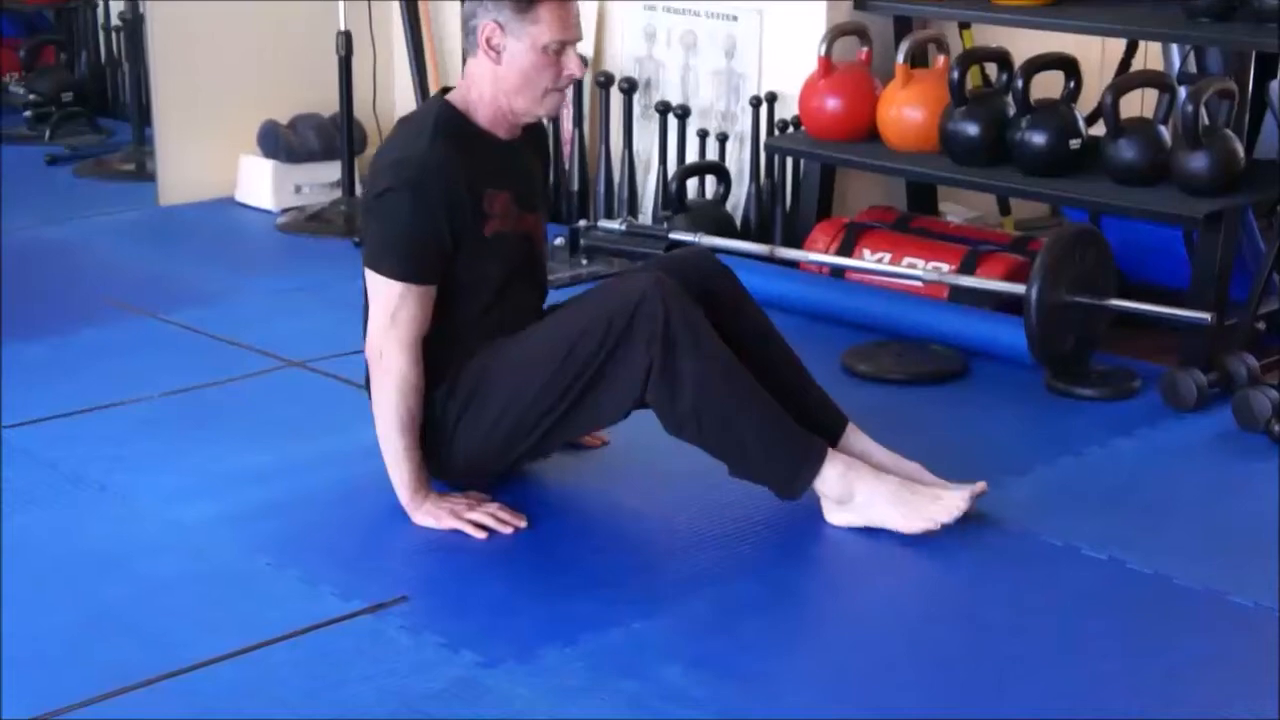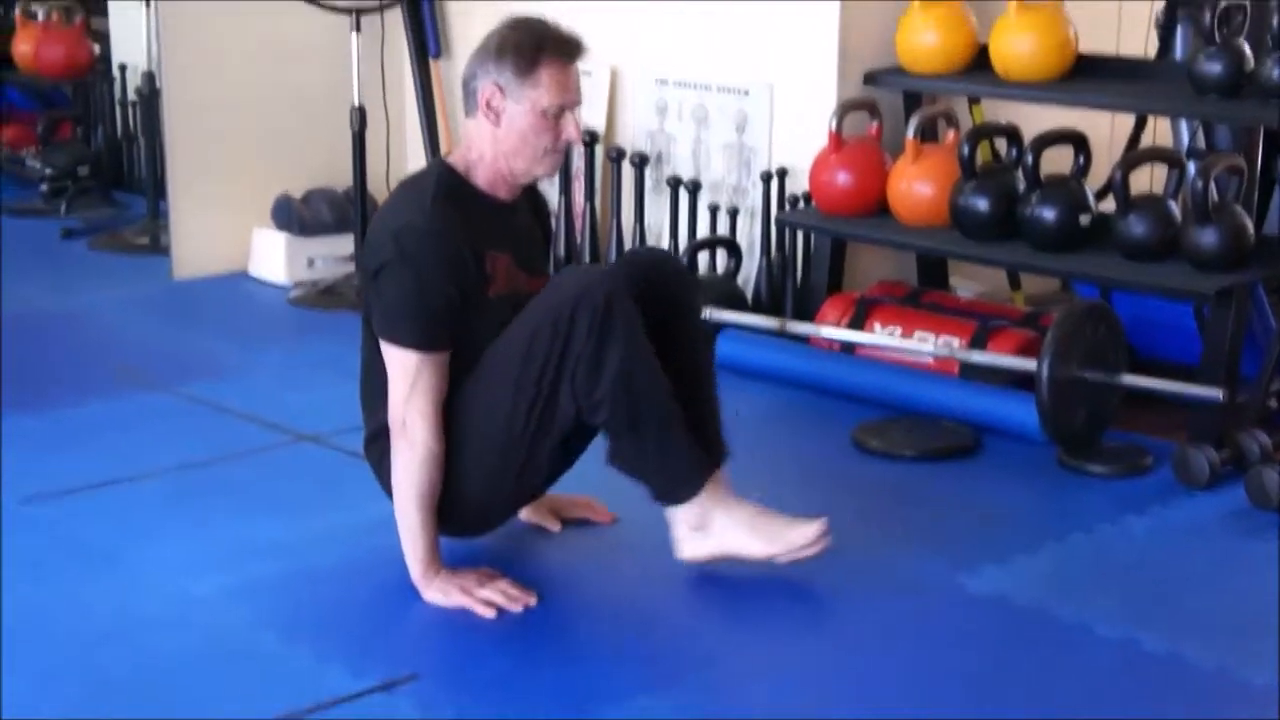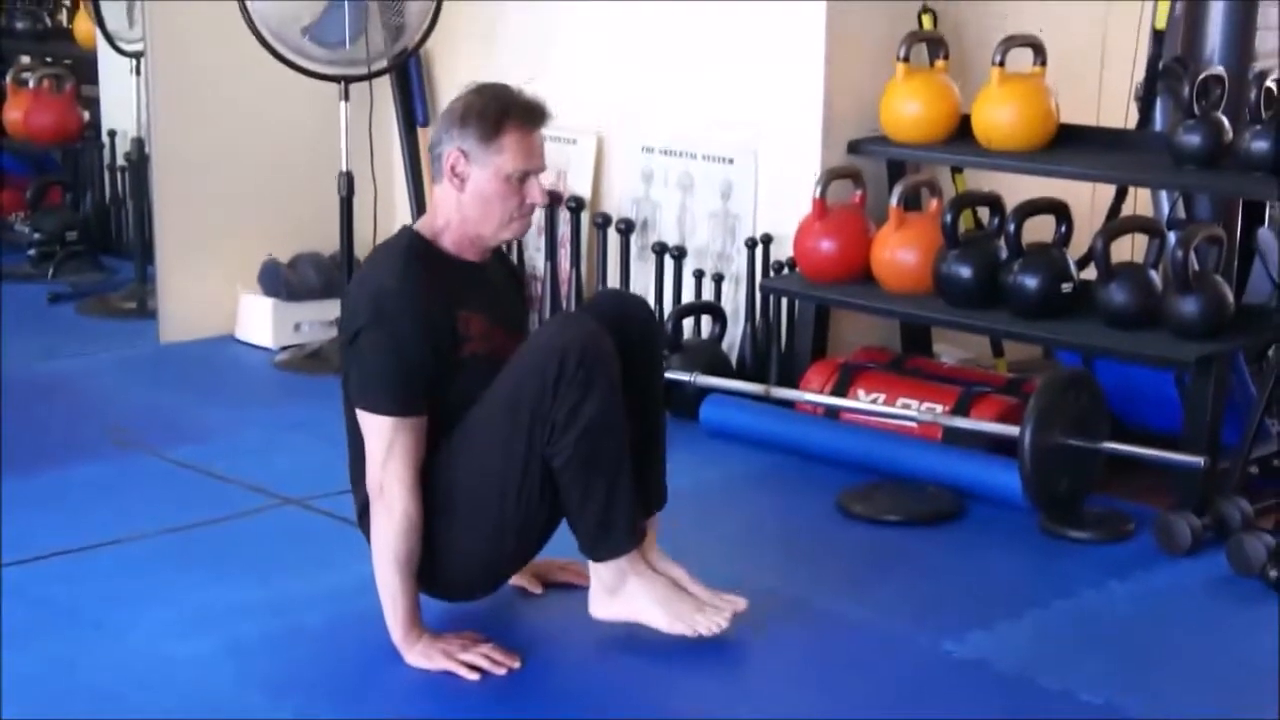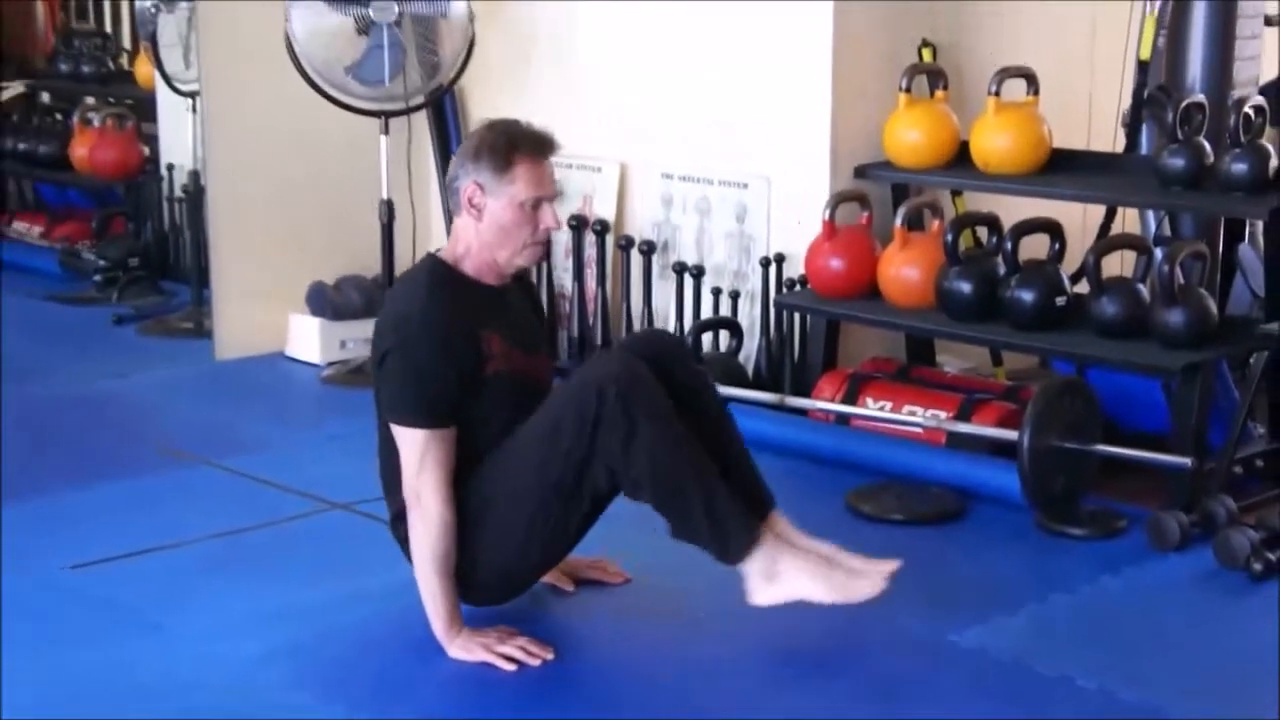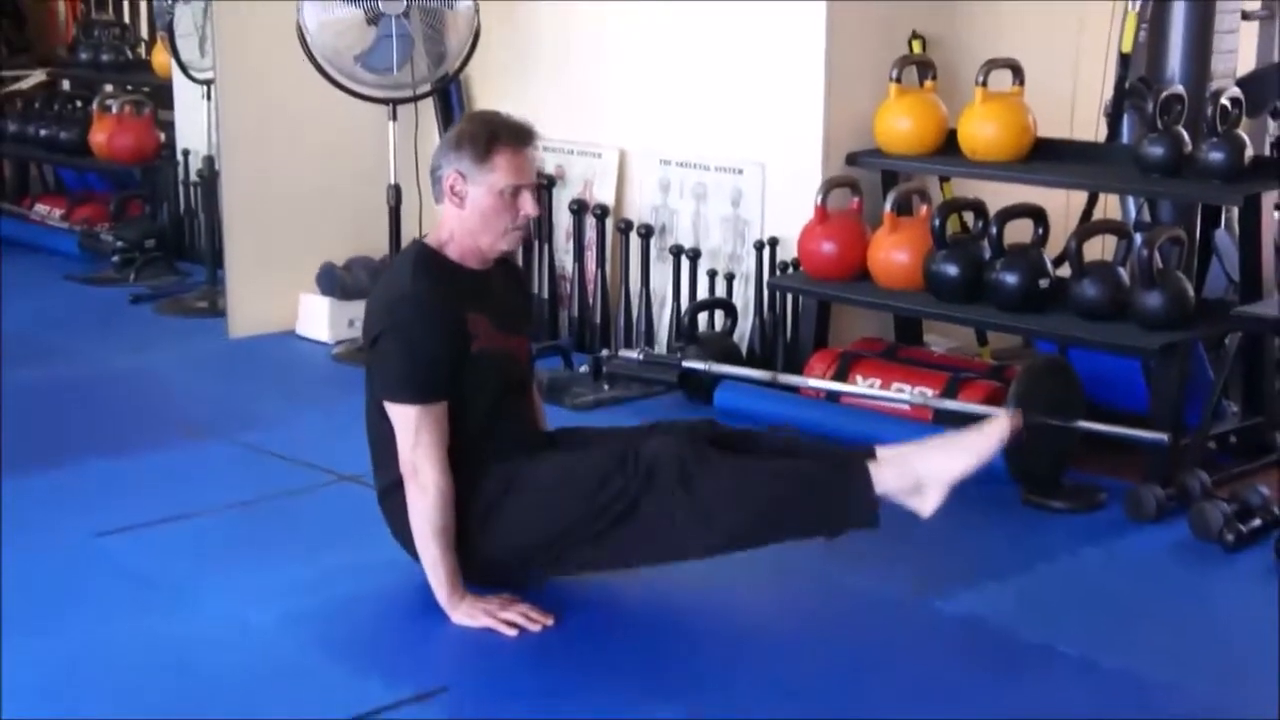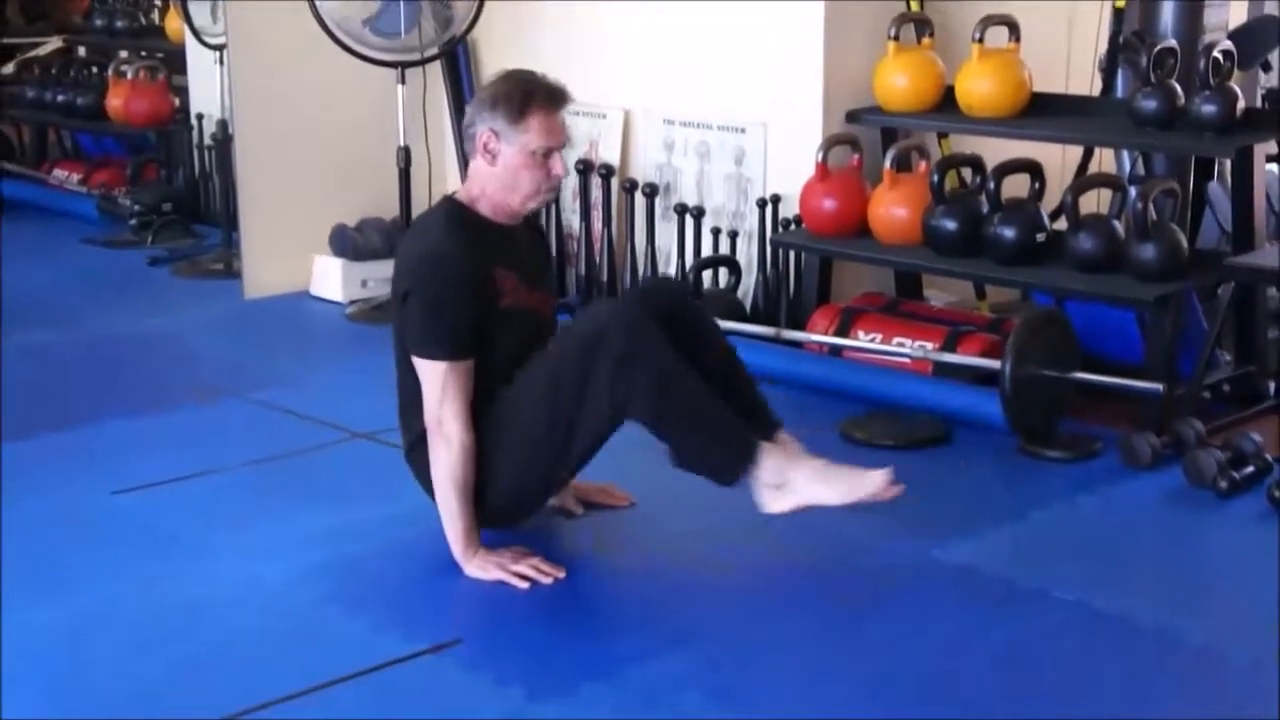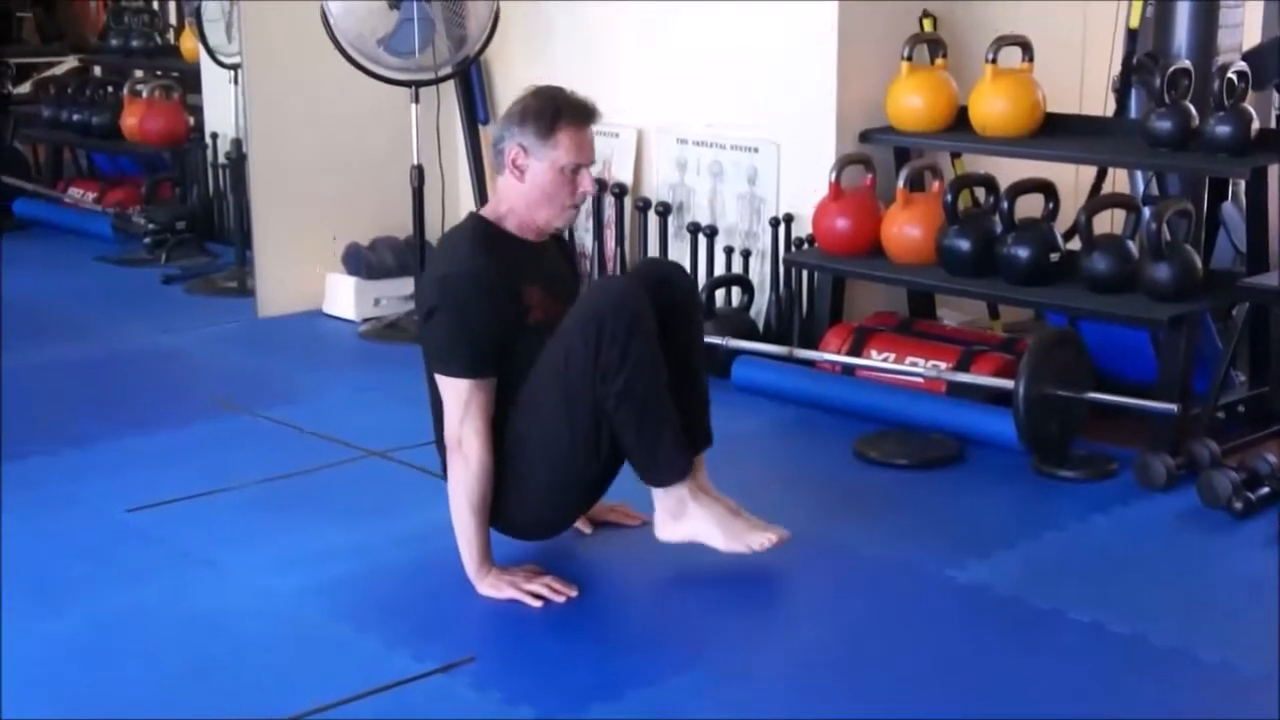
dt=0.5s
person 1, frame 1
left shoulder: (525, 140)
right shoulder: (422, 166)
right elbow: (390, 343)
left wrist: (543, 405)
right wrist: (416, 497)
left hip: (505, 378)
right hip: (453, 415)
left knee: (695, 276)
right knee: (649, 310)
left ankle: (848, 450)
right ankle: (836, 483)
person 1, frame 2
left shoulder: (525, 207)
right shoulder: (424, 229)
right elbow: (414, 412)
left wrist: (524, 487)
right wrist: (428, 571)
left hip: (490, 454)
right hip: (448, 473)
left knee: (657, 278)
right knee: (588, 301)
left ankle: (700, 503)
right ankle: (700, 513)
person 1, frame 3
left shoulder: (495, 271)
right shoulder: (397, 293)
right elbow: (389, 476)
left wrist: (515, 553)
right wrist: (410, 637)
left hip: (487, 517)
right hip: (445, 540)
left knee: (622, 318)
right knee: (573, 349)
left ankle: (632, 549)
right ankle: (617, 577)
person 1, frame 4
left shoulder: (515, 292)
right shoulder: (425, 315)
right elbow: (423, 485)
left wrist: (548, 548)
right wrist: (452, 633)
left hip: (512, 522)
right hip: (476, 546)
left knee: (656, 355)
right knee: (614, 385)
left ankle: (764, 536)
right ankle: (757, 562)
person 1, frame 5
left shoulder: (501, 276)
right shoulder: (413, 302)
right elbow: (421, 462)
left wrist: (563, 504)
right wrist: (454, 598)
left hip: (515, 472)
right hip: (465, 517)
left knee: (688, 443)
right knee: (667, 477)
left ankle: (897, 470)
right ankle: (892, 480)
person 1, frame 6
left shoulder: (523, 231)
right shoulder: (442, 255)
right elbow: (445, 416)
left wrist: (556, 472)
right wrist: (469, 551)
left hip: (520, 444)
right hip: (482, 469)
left knee: (664, 303)
right knee: (617, 330)
left ankle: (774, 453)
right ankle: (769, 471)
person 1, frame 7
left shoulder: (547, 244)
right shoulder: (467, 271)
right elbow: (464, 432)
left wrist: (577, 497)
right wrist: (482, 571)
left hip: (556, 467)
right hip: (519, 487)
left knee: (664, 284)
right knee: (612, 306)
left ankle: (686, 487)
right ankle: (676, 502)
